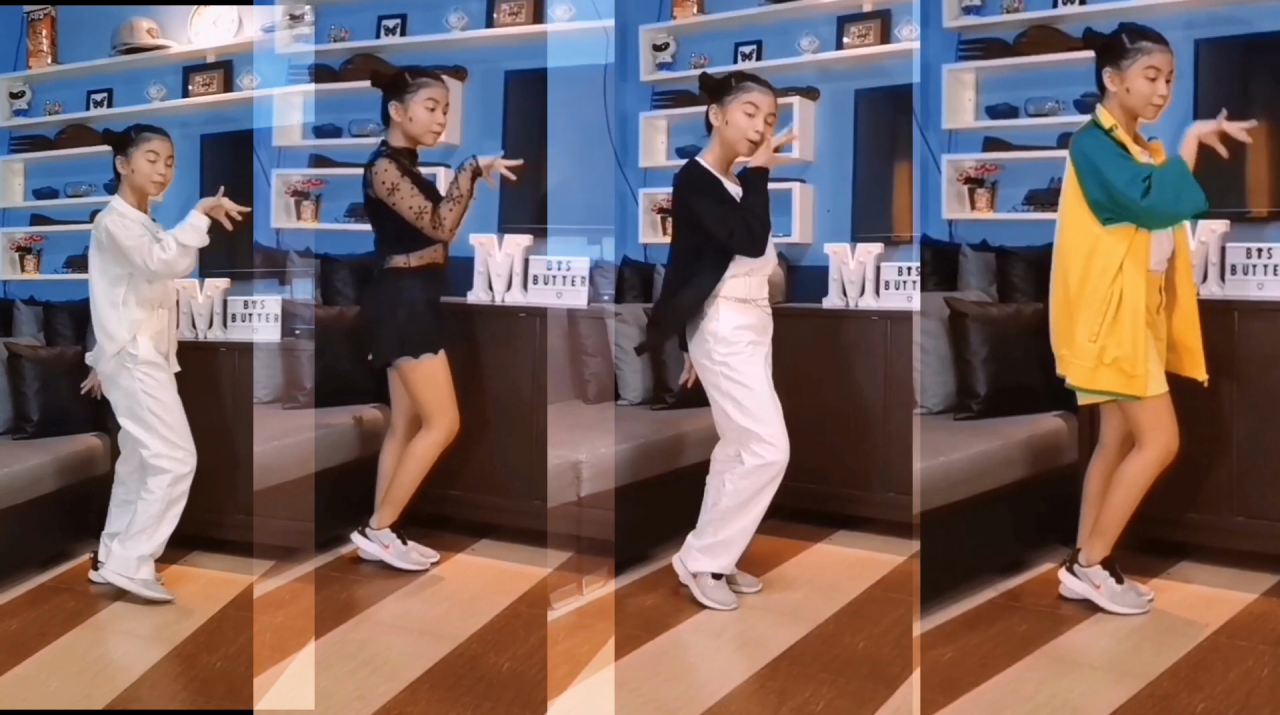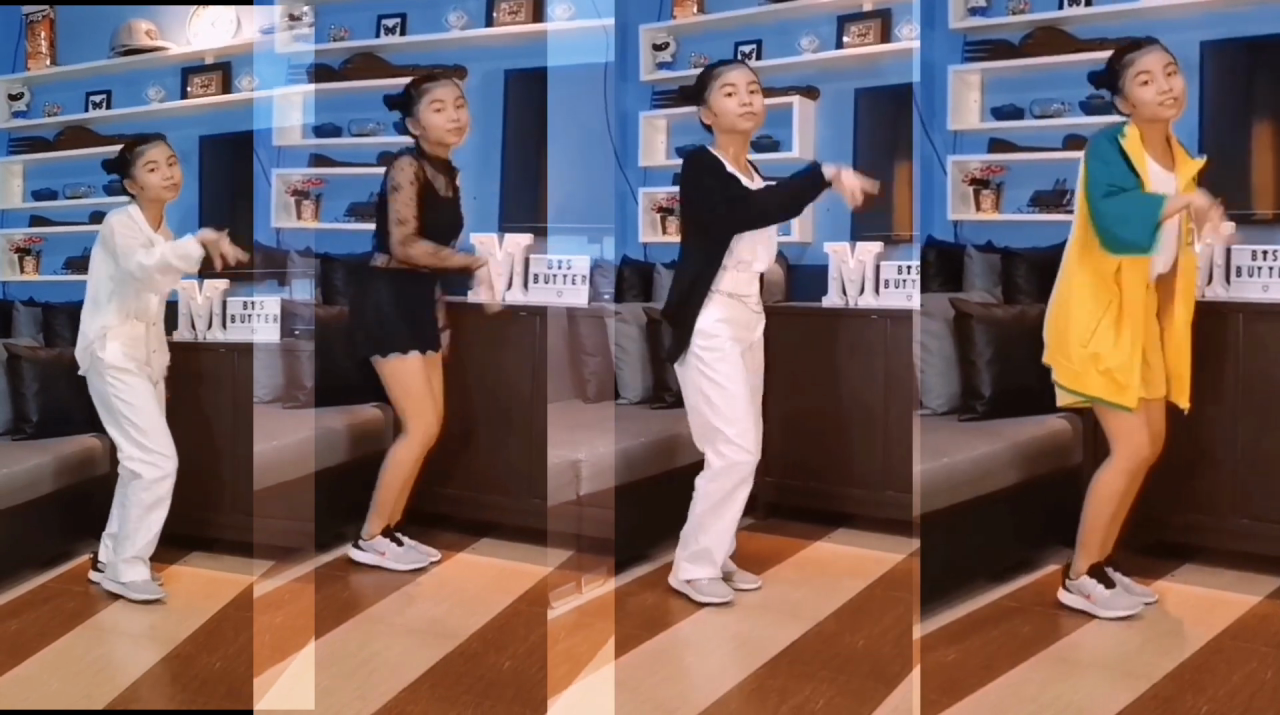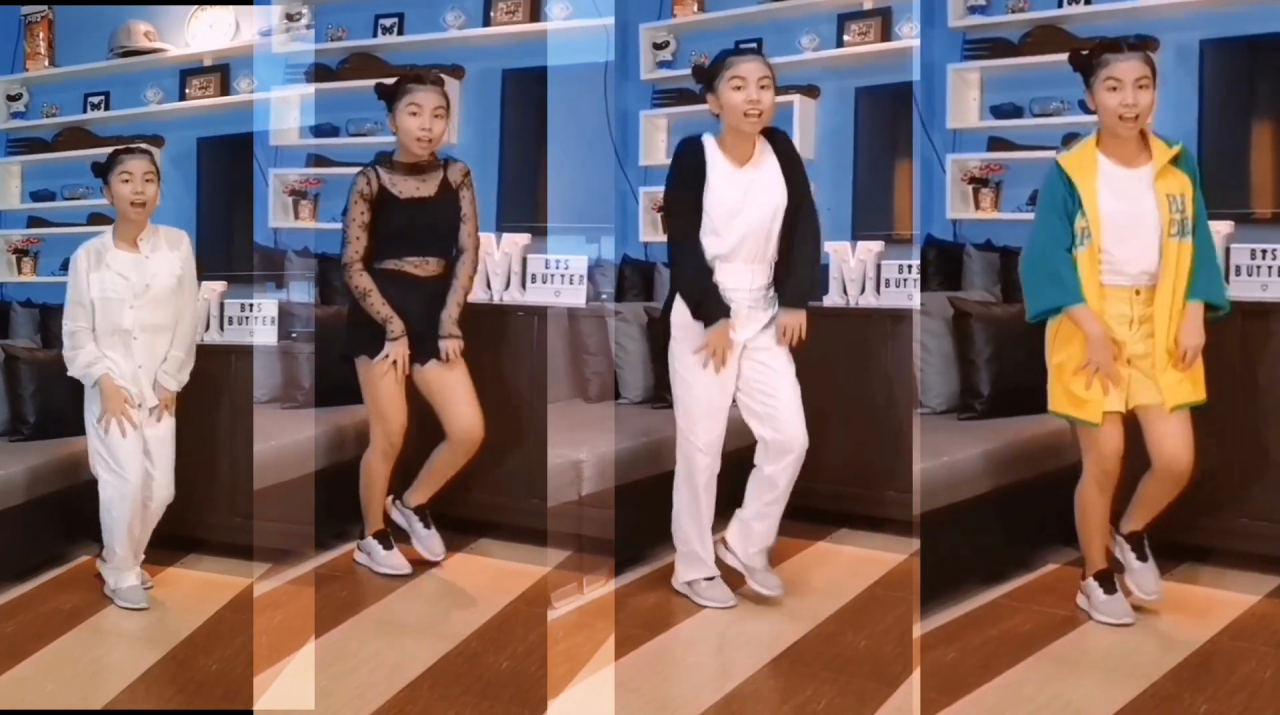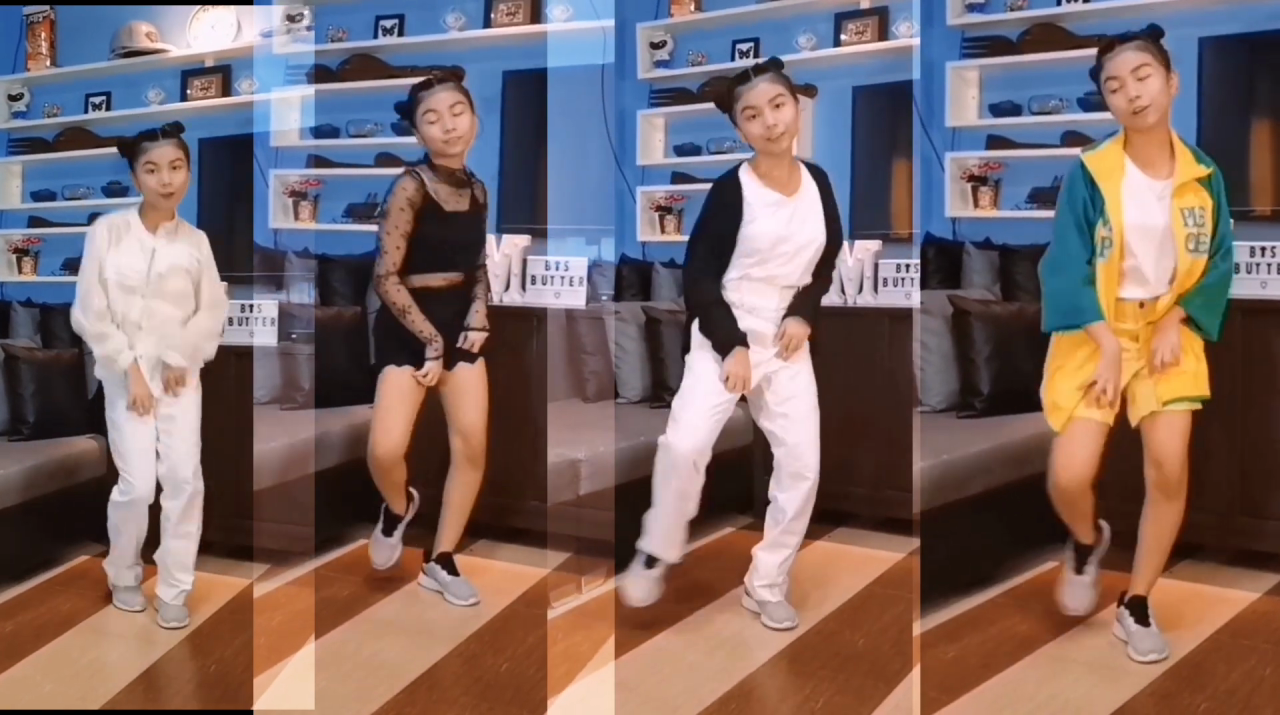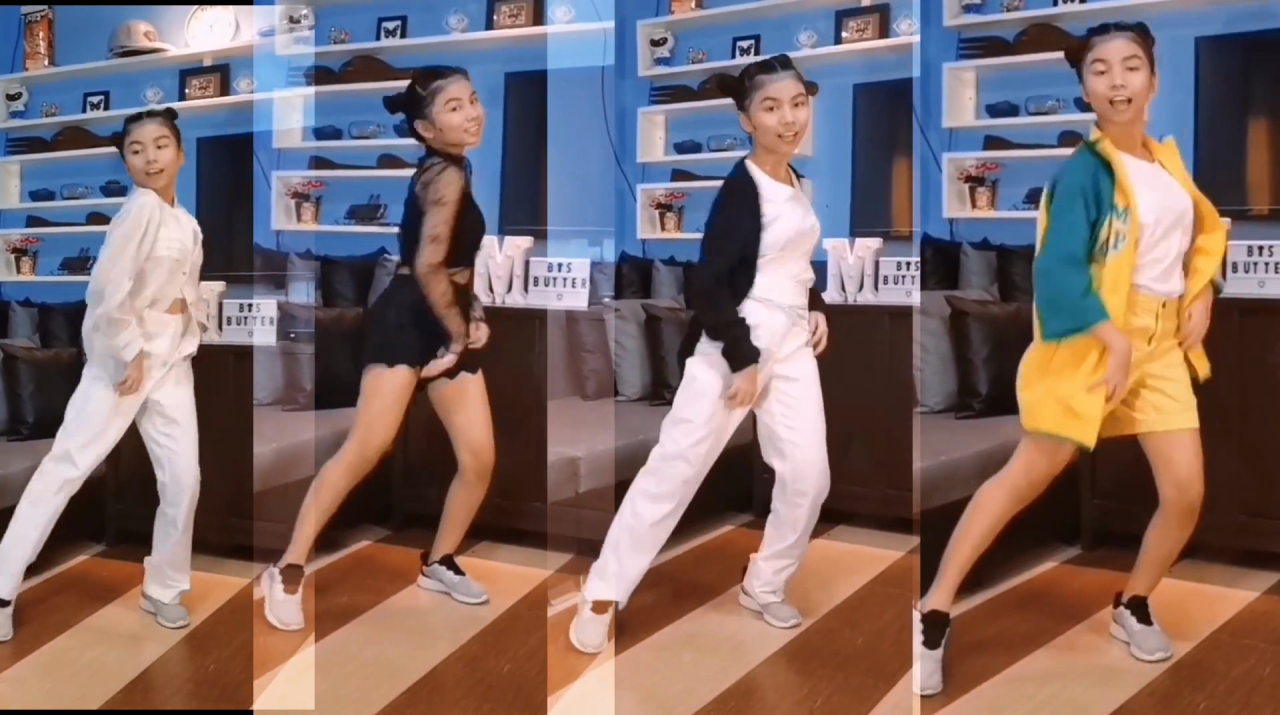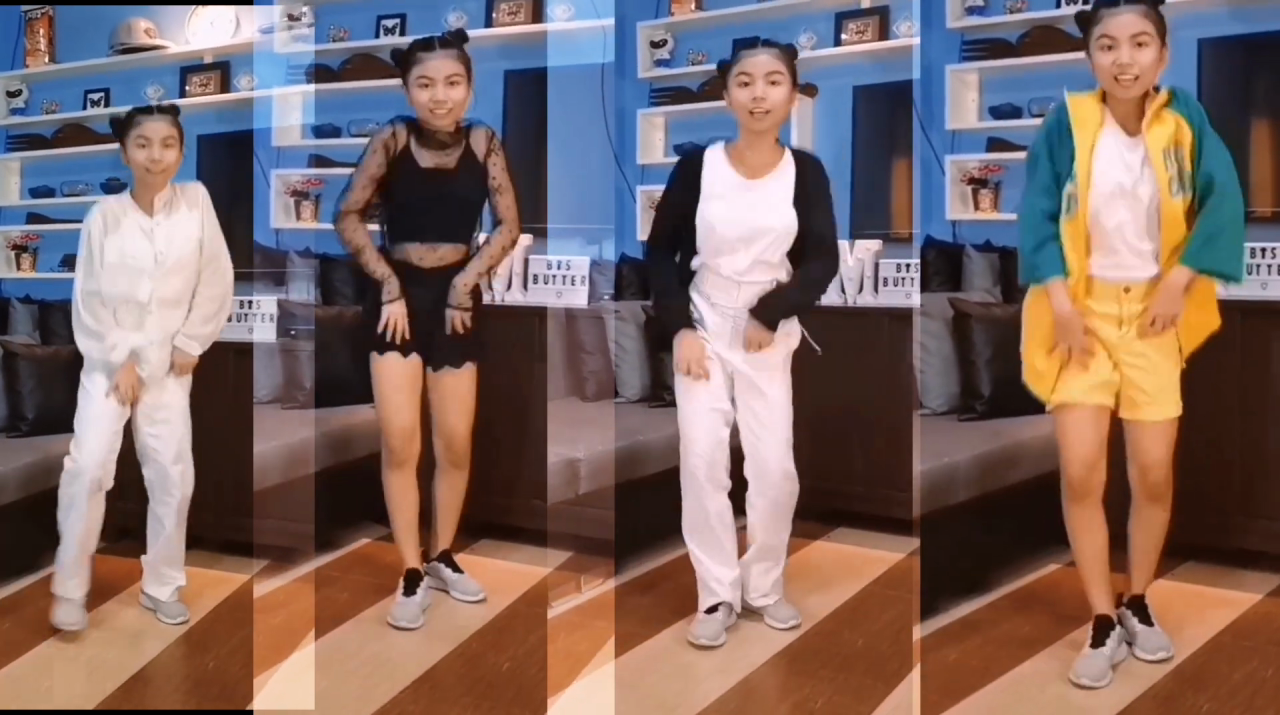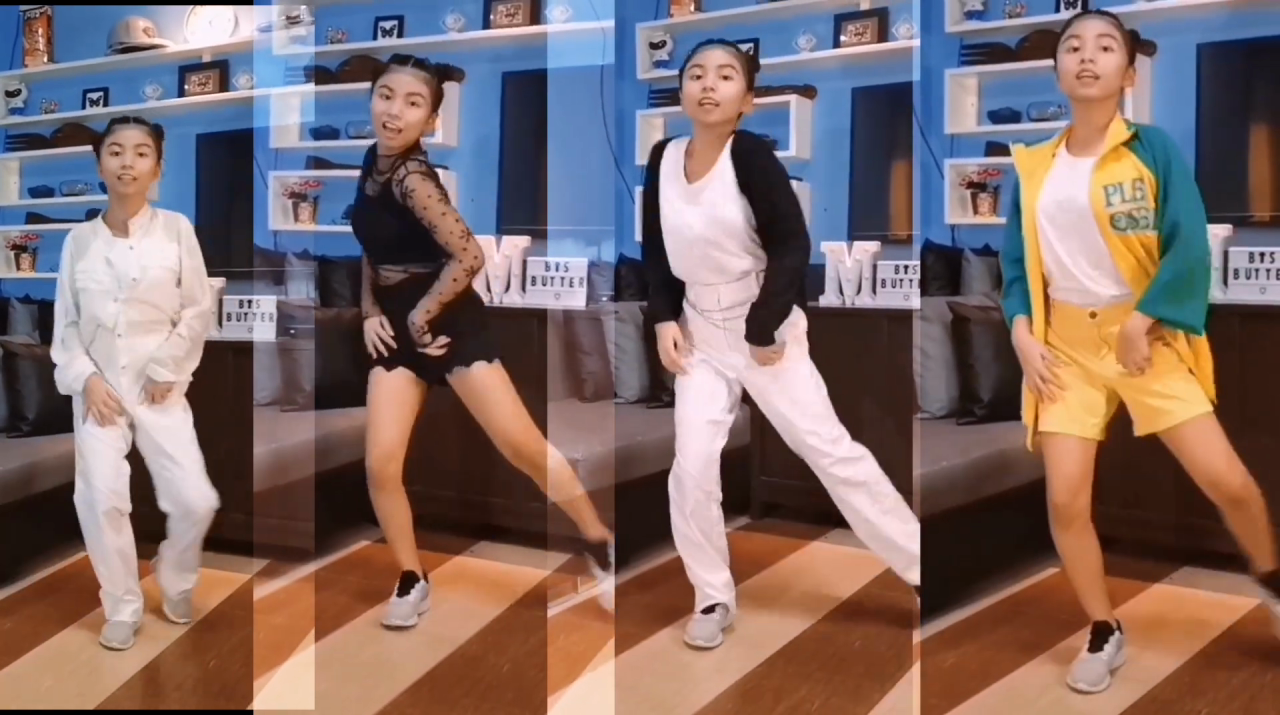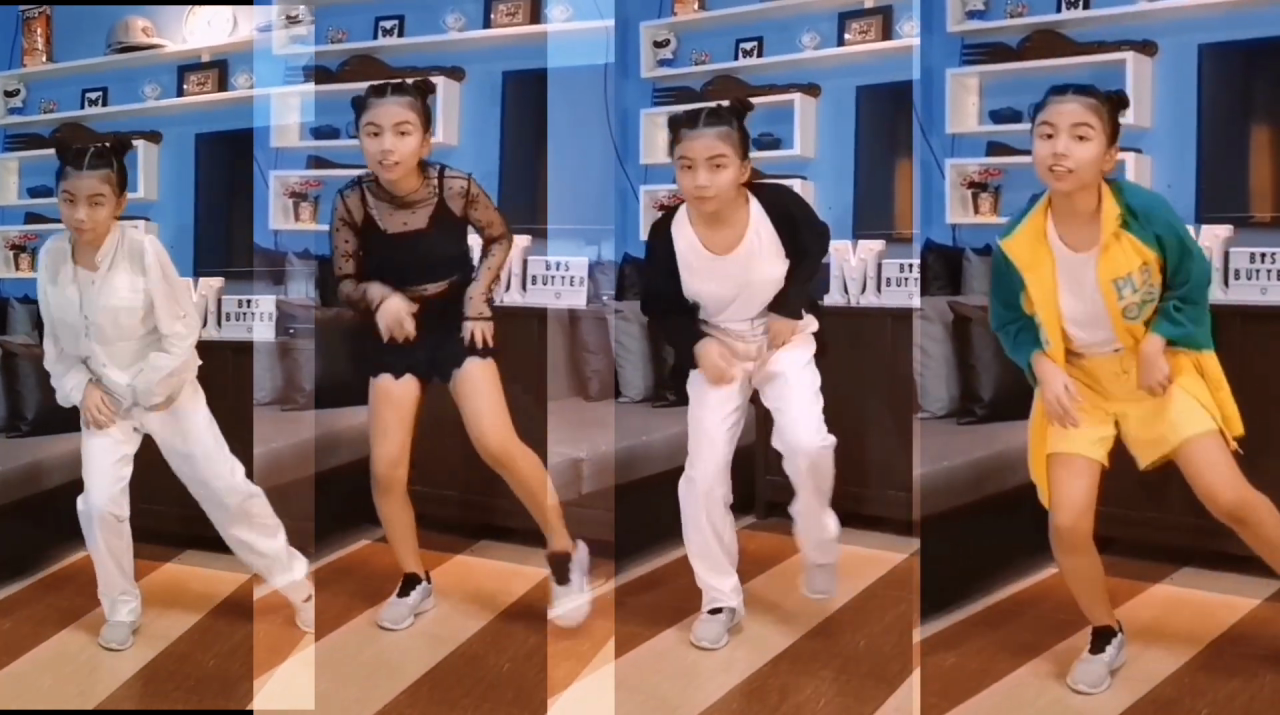
dt=0.4s
person 1, frame 1
left shoulder: (1143, 147)
right shoulder: (1093, 144)
right elbow: (1153, 204)
right wrist: (1194, 136)
left hip: (1137, 311)
right hip: (1109, 314)
left knee: (1119, 439)
right knee: (1159, 440)
left ankle: (1085, 563)
right ankle: (1089, 565)
person 1, frame 2
left shoulder: (1182, 160)
right shoulder: (1109, 151)
right elbow: (1115, 219)
right wrist: (1180, 201)
left hip: (1145, 317)
right hip: (1102, 319)
left knee: (1149, 444)
right knee: (1132, 448)
left ankle: (1098, 565)
right ankle: (1079, 577)
person 1, frame 3
left shoulder: (1175, 166)
right shoulder: (1071, 171)
left elbow: (1196, 246)
right elbow: (1046, 255)
left wrist: (1195, 313)
right wrist: (1090, 328)
left hip: (1160, 325)
right hip: (1092, 325)
left knee: (1176, 462)
right knee: (1103, 461)
left ankle: (1131, 533)
right ankle: (1096, 577)
person 1, frame 4
left shoulder: (1199, 175)
right shoulder: (1091, 173)
left elbow: (1216, 260)
right elbow: (1066, 266)
left wrist: (1178, 322)
right wrist: (1106, 344)
left hip: (1166, 335)
right hip: (1097, 334)
left knee: (1169, 472)
right knee: (1068, 477)
left ankle: (1136, 604)
right ankle: (1087, 540)
person 1, frame 5
left shoulder: (1168, 161)
right shoulder: (1086, 168)
left elbow: (1203, 233)
right elbow: (1060, 267)
left wrist: (1201, 294)
right wrist: (1113, 343)
left hip: (1161, 341)
right hip: (1090, 340)
left knee: (1186, 492)
right knee: (1026, 475)
left ankle: (1131, 604)
right ankle: (933, 612)
person 1, frame 6
left shoulder: (1183, 118)
right shoulder: (1067, 124)
left elbow: (1221, 203)
right elbow: (1037, 219)
left wrist: (1180, 279)
right wrist: (1060, 303)
left hip: (1150, 313)
right hip: (1078, 310)
left knee: (1154, 475)
right knee: (1081, 468)
left ankle: (1135, 602)
right ankle: (1101, 623)
person 1, frame 7
left shoulder: (1152, 149)
right shoulder: (1033, 165)
left elbow: (1188, 247)
right elbow: (1017, 261)
left wrist: (1142, 321)
right wrist: (1022, 334)
left hip: (1145, 337)
right hip: (1062, 344)
right knee: (1065, 501)
right ankle: (1105, 630)
person 1, frame 8
left shoulder: (1145, 212)
right shoulder: (1019, 241)
left elbow: (1191, 282)
right elbow: (1010, 318)
left wrist: (1162, 346)
right wrist: (1044, 369)
left hip: (1151, 364)
right hip: (1078, 378)
left knee: (1230, 498)
right knee: (1067, 524)
right ankle: (1106, 635)
person 2, frame 1
left shoulder: (731, 180)
right shoulder: (695, 181)
right elbow: (746, 242)
right wrist: (757, 173)
left hip: (750, 326)
right hip: (725, 332)
left knee: (739, 448)
right knee: (767, 450)
left ankle: (715, 560)
right ankle: (701, 559)
person 2, frame 2
left shoulder: (747, 167)
right shoulder: (701, 165)
right elbow: (751, 208)
right wrist: (827, 175)
left hip: (746, 318)
right hip: (711, 323)
left knee: (743, 447)
right knee: (733, 450)
left ankle: (714, 557)
right ankle: (693, 567)
person 2, frame 3
left shoulder: (781, 151)
right shoulder: (694, 156)
left elbow: (804, 232)
right elbow: (683, 245)
left wrist: (795, 302)
right wrist: (715, 318)
left hip: (760, 317)
right hip: (702, 318)
left knee: (788, 439)
right knee: (699, 448)
left ankle: (745, 546)
right ankle: (694, 568)
person 2, frame 4
left shoulder: (816, 181)
right shoulder: (732, 189)
left elbow: (824, 259)
right elbow: (698, 274)
left wrist: (801, 316)
right wrist: (731, 346)
left hip: (787, 340)
right hip: (722, 337)
left knee: (800, 463)
right knee: (684, 446)
left ankle: (766, 585)
right ankle: (659, 549)
person 2, frame 5
left shoulder: (798, 184)
right shoulder: (741, 186)
right elbow: (715, 279)
left wrist: (816, 308)
right wrist: (742, 360)
left hip: (790, 345)
right hip: (731, 344)
left knee: (809, 475)
right knee: (675, 463)
left ankle: (765, 586)
right ankle: (604, 592)
person 2, frame 6
left shoulder: (804, 171)
right shoulder: (698, 166)
left elbow: (821, 263)
right elbow: (664, 253)
left wrist: (771, 314)
right wrist: (679, 327)
left hip: (765, 335)
right hip: (701, 329)
left knee: (774, 470)
right knee: (702, 464)
left ankle: (763, 585)
right ankle: (718, 593)
person 2, frame 7
left shoulder: (751, 156)
right shoulder: (662, 159)
left elbow: (793, 250)
left wrist: (762, 330)
right wrist: (664, 318)
left hip: (767, 331)
right hip: (701, 335)
left knee: (835, 454)
right knee: (691, 472)
left ankle: (924, 568)
right ankle: (713, 596)
person 2, frame 8
left shoulder: (777, 203)
right shoulder: (668, 231)
left elbow: (816, 246)
right elbow: (658, 309)
left wrist: (789, 307)
right wrist: (698, 349)
left hip: (782, 339)
right hip: (715, 351)
left knee: (807, 444)
right knee: (704, 476)
left ankle: (818, 545)
right ankle: (721, 599)
person 3, frame 1
left shoulder: (404, 163)
right shoulder: (385, 168)
right elbow: (439, 226)
right wrist: (473, 168)
left hip: (410, 300)
right hip: (404, 300)
left knee: (406, 424)
right knee: (442, 423)
left ankle: (381, 531)
right ankle: (378, 529)
person 3, frame 2
left shoulder: (447, 171)
right shoulder: (408, 166)
right elbow: (405, 245)
left wrist: (439, 313)
right wrist: (476, 263)
left hip: (420, 303)
right hip: (389, 302)
left knee: (429, 425)
right knee: (421, 428)
left ankle: (388, 531)
right ankle: (370, 537)
person 3, frame 3
left shoulder: (456, 174)
right shoulder: (371, 180)
left elbow: (468, 250)
right elbow: (354, 266)
left wrist: (451, 321)
right wrist: (394, 328)
left hip: (432, 311)
right hip: (382, 314)
left knee: (469, 431)
right knee: (389, 435)
left ankle: (411, 504)
right ankle: (372, 538)
person 3, frame 4
left shoulder: (475, 188)
right shoulder: (411, 186)
right elbow: (386, 277)
left wrist: (478, 313)
right wrist: (430, 342)
left hip: (458, 322)
right hip: (406, 324)
left knee: (471, 446)
right knee: (386, 450)
left ankle: (440, 560)
right ankle: (398, 507)
person 3, frame 5
left shoulder: (440, 171)
right shoulder: (447, 176)
right elbow: (429, 266)
left wrist: (474, 318)
right wrist: (458, 332)
left hip: (446, 323)
right hip: (406, 318)
left knee: (480, 457)
right knee: (365, 447)
left ankle: (440, 562)
right ankle: (289, 568)
person 3, frame 6
left shoulder: (483, 141)
right shoulder: (392, 139)
left elbow: (508, 226)
right elbow: (348, 216)
left wrist: (468, 281)
right wrist: (390, 286)
left hip: (451, 301)
right hip: (398, 298)
left knee: (455, 448)
right knee: (400, 446)
left ankle: (441, 557)
right ankle: (412, 573)
person 3, frame 7
left shoulder: (413, 178)
right shoulder: (375, 163)
left elbow: (468, 257)
left wrist: (421, 315)
right wrist: (370, 310)
left hip: (446, 320)
right hip: (395, 322)
left knee: (525, 447)
right knee: (381, 465)
left ankle: (601, 544)
right ankle: (411, 578)
person 3, frame 8
left shoulder: (456, 189)
right shoulder: (353, 202)
left elbow: (500, 237)
right elbow: (345, 279)
left wrist: (478, 296)
right wrist: (381, 297)
left hip: (454, 322)
right hip: (395, 332)
left knee: (497, 445)
right knee: (386, 473)
left ankle: (564, 553)
right ankle: (414, 580)
person 4, frame 1
left shoulder: (142, 221)
right shoulder: (114, 221)
right elbow: (162, 261)
left wrist: (100, 361)
right wrist: (202, 212)
left hip: (146, 356)
right hip: (133, 358)
left knee: (140, 460)
right knee: (175, 460)
left ankle: (111, 558)
right ankle: (130, 564)
person 4, frame 2
left shoulder: (163, 234)
right shoulder: (121, 223)
right elbow: (142, 268)
right wrist: (201, 242)
left hip: (144, 361)
right hip: (114, 361)
left knee: (143, 464)
right knee: (156, 463)
left ankle: (111, 559)
right ankle: (126, 569)
person 4, frame 3
left shoulder: (176, 243)
right shoulder: (89, 256)
left elbow: (185, 319)
right elbow: (76, 333)
left wrist: (172, 380)
right wrist: (105, 381)
left hip: (157, 385)
right hip: (109, 385)
left knee: (160, 488)
right knee: (124, 483)
left ankle: (122, 559)
right ankle: (120, 576)
person 4, frame 4
left shoulder: (194, 242)
right shoulder: (108, 230)
left elbow: (213, 311)
right elbow: (88, 313)
left wrist: (182, 361)
right wrist: (129, 369)
left hip: (178, 373)
right hip: (125, 372)
left knee: (183, 479)
right knee: (136, 483)
left ankle: (174, 591)
right ankle: (123, 574)
person 4, frame 5
left shoulder: (176, 211)
right shoulder: (140, 211)
right elbow: (109, 293)
left wrist: (190, 327)
right wrist: (132, 354)
left hip: (172, 361)
right hip: (121, 358)
left knee: (183, 478)
right knee: (69, 463)
left ankle: (165, 590)
person 4, frame 6
left shoulder: (195, 199)
right shoulder: (104, 216)
left elbow: (217, 279)
right elbow: (86, 299)
left wrist: (190, 344)
right wrist: (119, 361)
left hip: (171, 362)
right hip: (107, 360)
left knee: (173, 479)
right knee: (87, 469)
left ankle: (162, 587)
right ankle: (69, 587)
person 4, frame 7
left shoulder: (176, 229)
right shoulder: (80, 240)
left elbow: (198, 310)
right elbow: (66, 326)
left wrist: (168, 373)
right wrist: (86, 379)
left hip: (158, 385)
right hip: (98, 385)
left knee: (197, 500)
right knee: (100, 498)
left ankle: (177, 582)
right ankle: (123, 608)
person 4, frame 8
left shoulder: (143, 249)
right shoulder: (52, 257)
left elbow: (181, 331)
right elbow: (57, 342)
left wrist: (151, 392)
right wrist: (82, 388)
left hip: (167, 389)
right hip: (106, 397)
left knee: (227, 489)
right knee: (99, 504)
left ankle: (296, 581)
right ankle: (121, 610)
